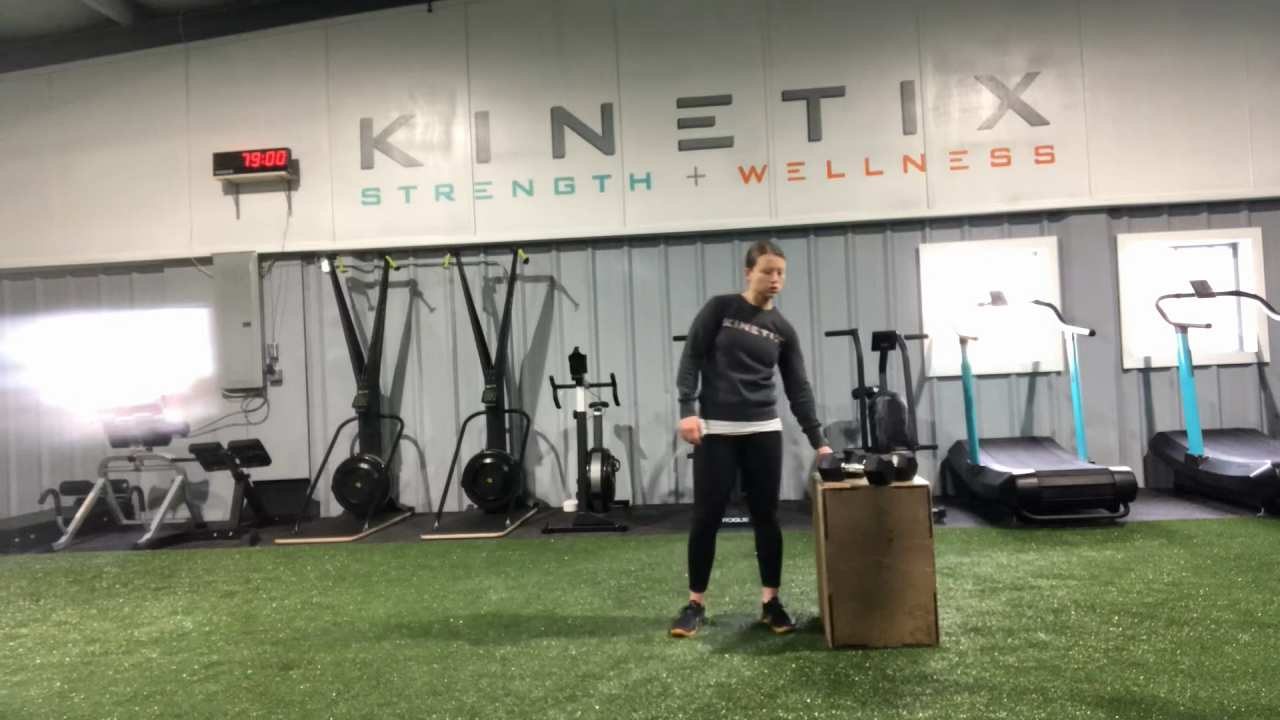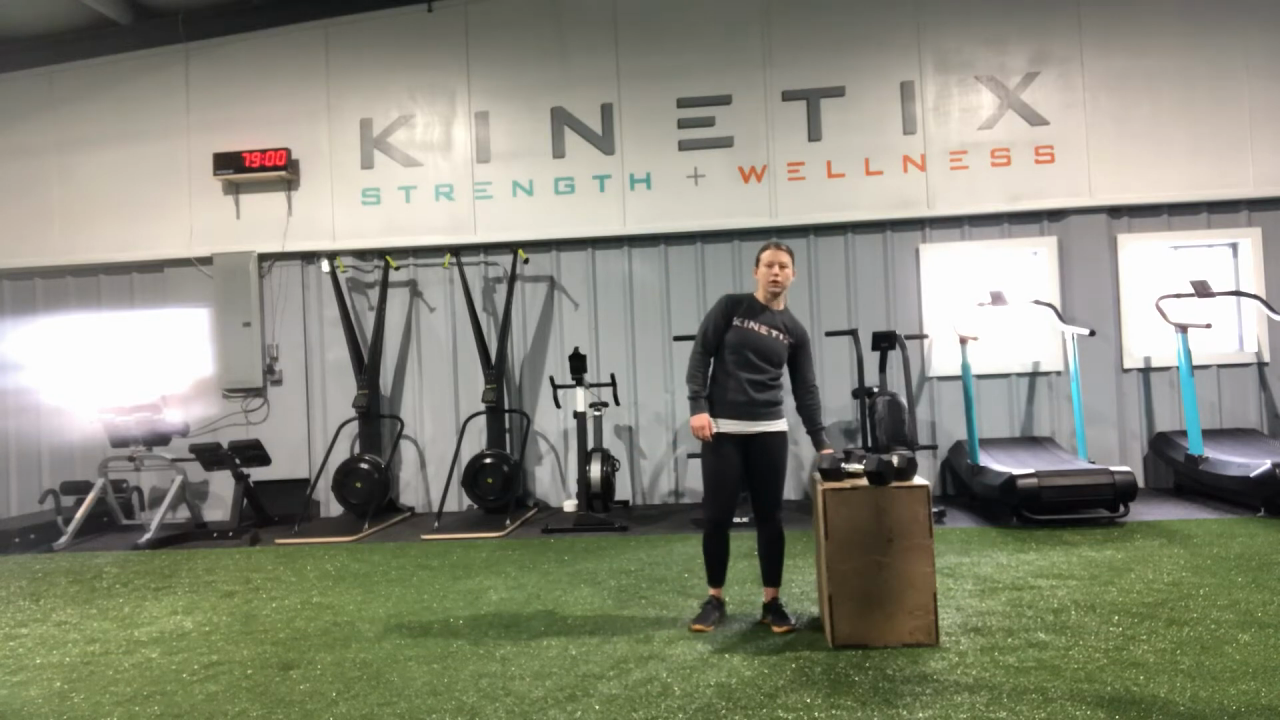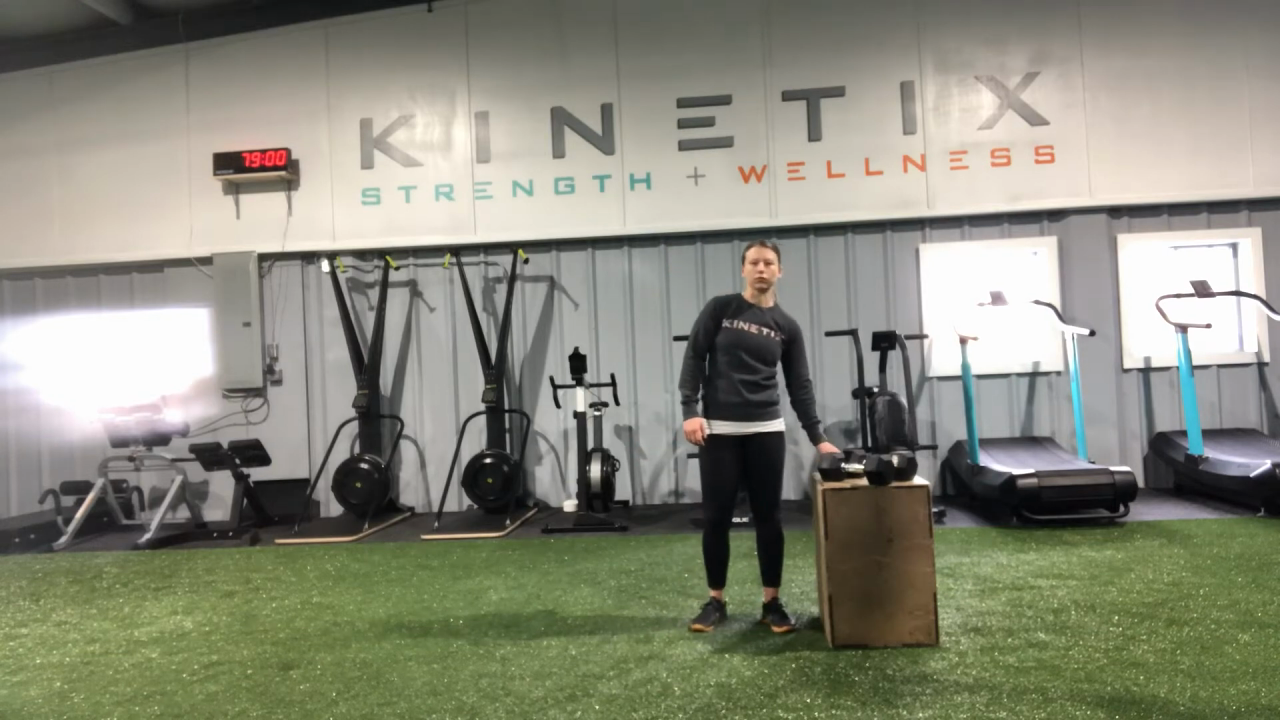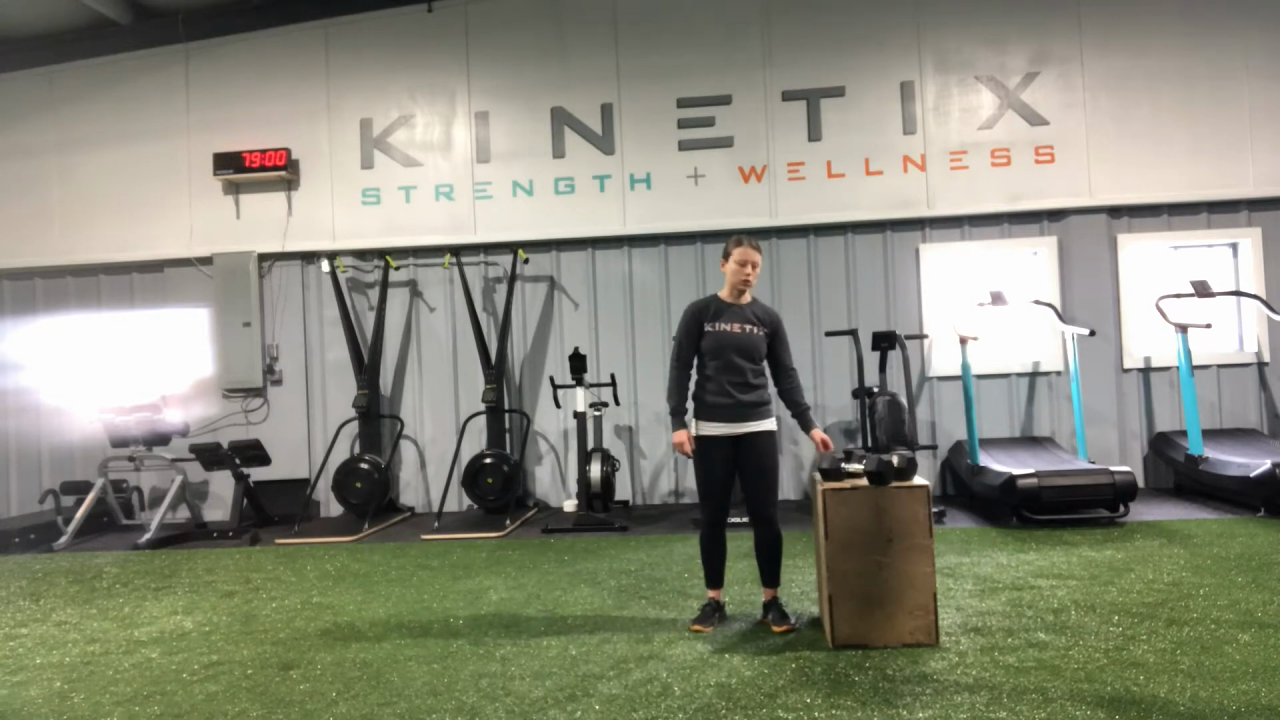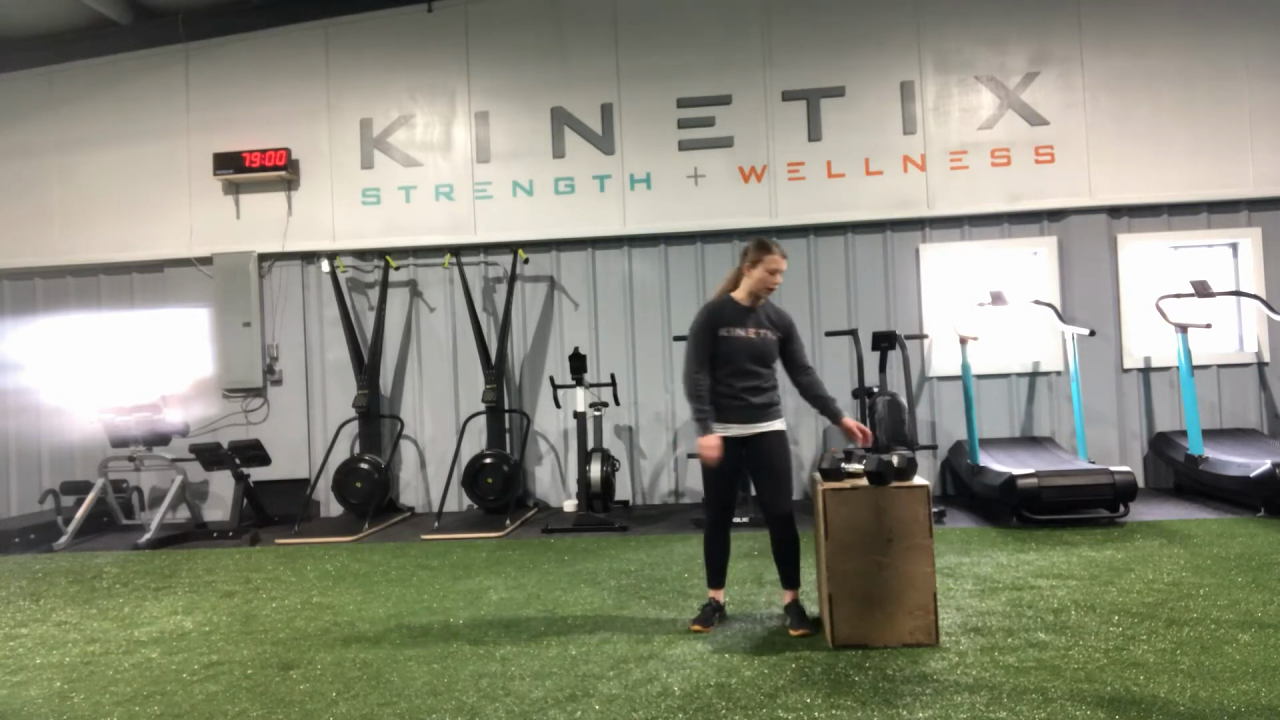
dt=0.3s
person 1, frame 1
left shoulder: (783, 329)
right shoulder: (719, 308)
left elbow: (798, 387)
right elbow: (691, 358)
left wrist: (818, 440)
right wrist: (687, 409)
left hip: (763, 429)
right hip: (715, 428)
left knee: (766, 516)
right knee: (706, 516)
left ankle: (771, 601)
right ankle: (695, 603)
person 1, frame 2
left shoulder: (795, 330)
right shoulder: (730, 307)
left elbow: (805, 390)
right elbow: (700, 356)
left wrist: (821, 443)
right wrist: (697, 406)
left hip: (769, 429)
right hip: (723, 426)
left knee: (769, 516)
right knee: (717, 515)
left ankle: (772, 601)
right ankle: (715, 598)
person 1, frame 3
left shoulder: (787, 326)
right shoulder: (719, 309)
left elbow: (800, 385)
right elbow: (694, 359)
left wrist: (817, 437)
right wrist: (690, 410)
left hip: (766, 428)
right hip: (719, 428)
left knee: (768, 516)
right knee: (716, 516)
left ankle: (772, 602)
right ankle: (716, 600)
person 1, frame 4
left shoulder: (768, 318)
right shoulder: (699, 312)
left elbow: (785, 375)
right elbow: (680, 369)
left wrist: (809, 424)
right wrist: (678, 422)
left hip: (758, 427)
right hip: (711, 429)
left knee: (765, 515)
right knee: (713, 517)
left ankle: (771, 601)
right ankle: (714, 601)
person 1, frame 5
left shoulder: (779, 320)
right shoulder: (713, 314)
left elbow: (802, 373)
right elbow: (695, 374)
left wrist: (838, 416)
right wrist: (706, 430)
left hip: (767, 427)
right hip: (721, 429)
left knee: (780, 513)
right knee: (717, 515)
left ankle: (792, 601)
right ankle: (715, 600)
